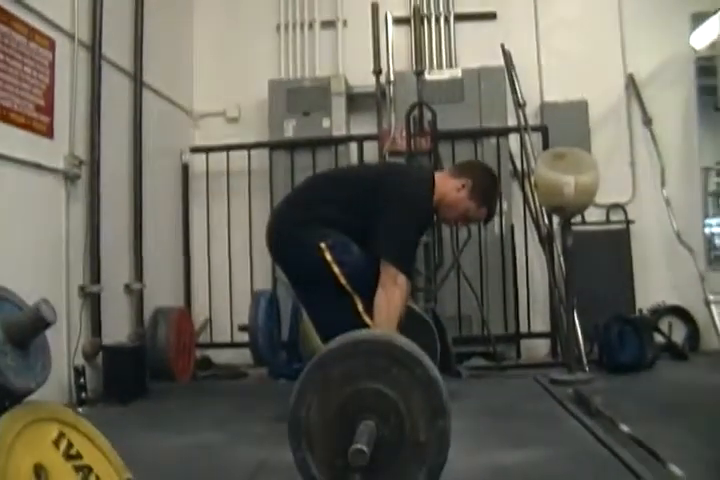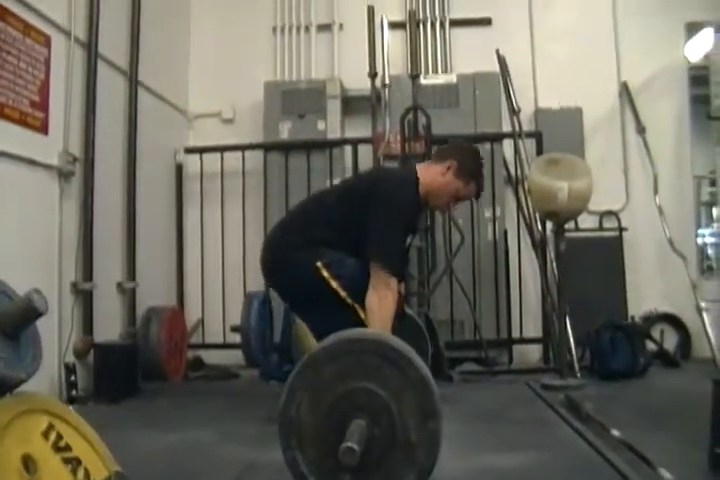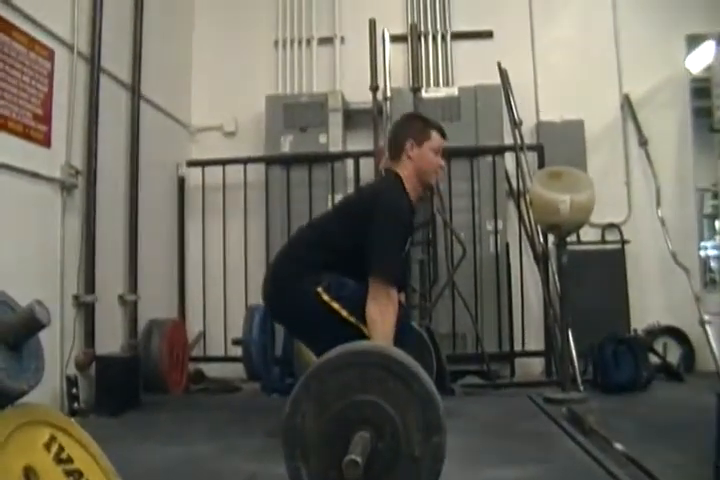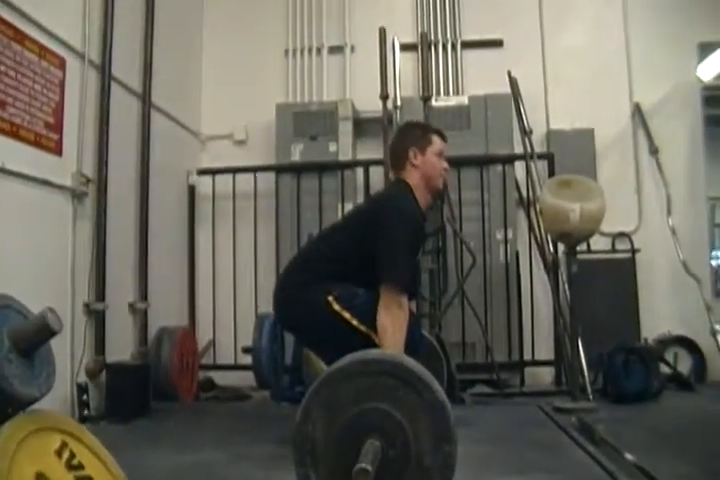
dt=0.5s
person 1, frame 1
left shoulder: (416, 193)
right shoulder: (412, 196)
left elbow: (398, 278)
right elbow: (391, 281)
left hip: (299, 229)
right hip: (301, 228)
person 1, frame 2
left shoulder: (403, 192)
right shoulder: (398, 194)
left elbow: (390, 281)
right elbow: (381, 285)
left hip: (292, 252)
right hip: (297, 252)
person 1, frame 3
left shoulder: (392, 198)
right shoulder: (390, 203)
left elbow: (391, 290)
right elbow: (381, 294)
left hip: (294, 283)
right hip: (299, 282)
right knee: (390, 333)
person 1, frame 4
left shoulder: (402, 206)
right shoulder: (400, 210)
left elbow: (402, 298)
right elbow: (392, 302)
left hip: (304, 292)
right hip: (309, 292)
right knee: (403, 339)
